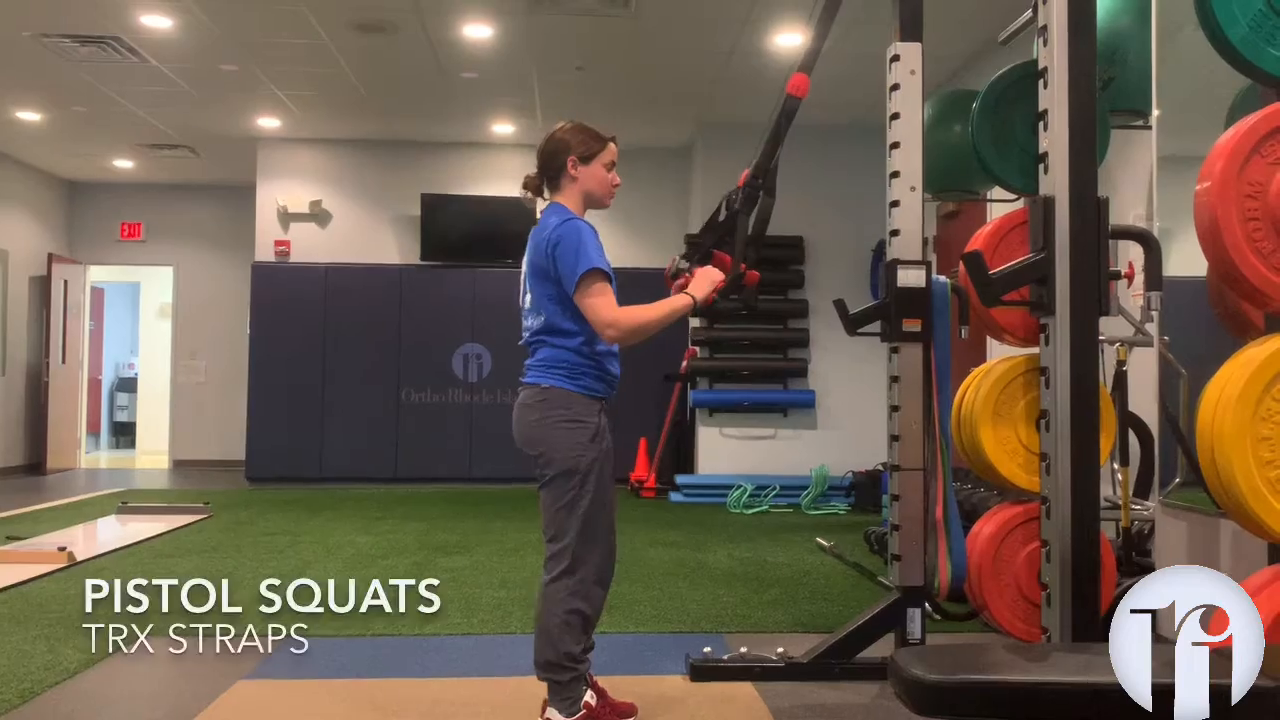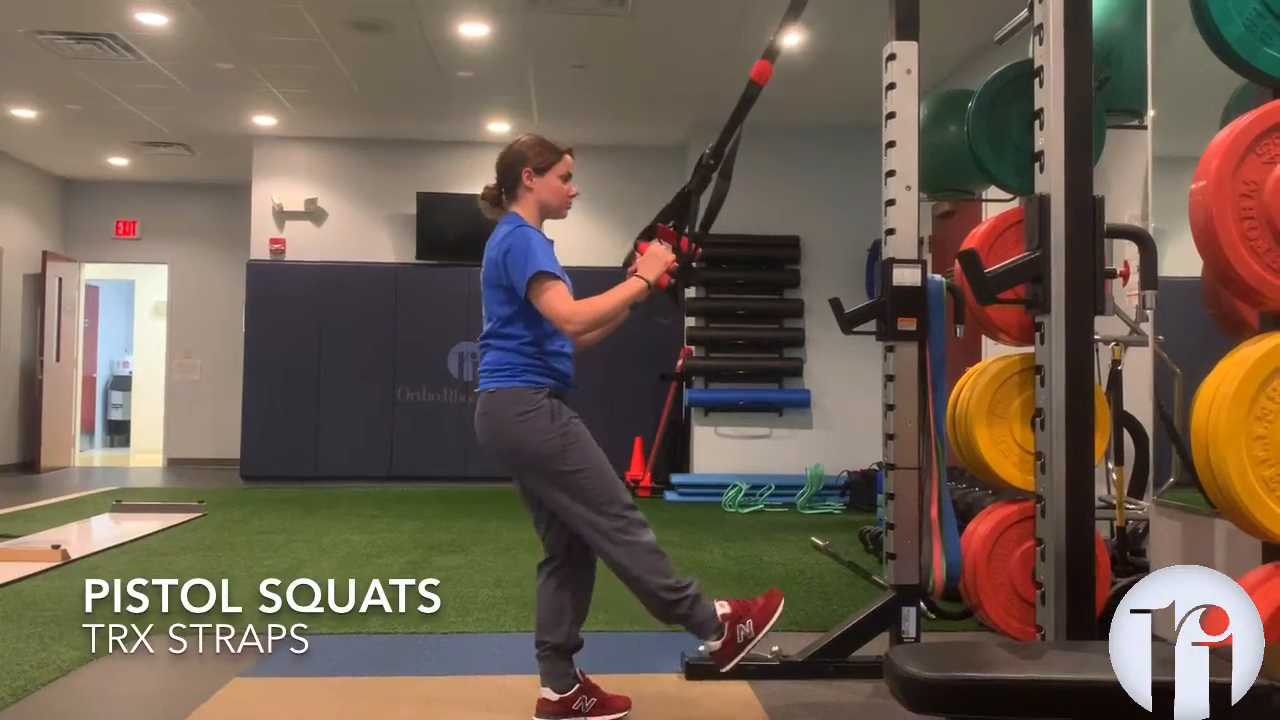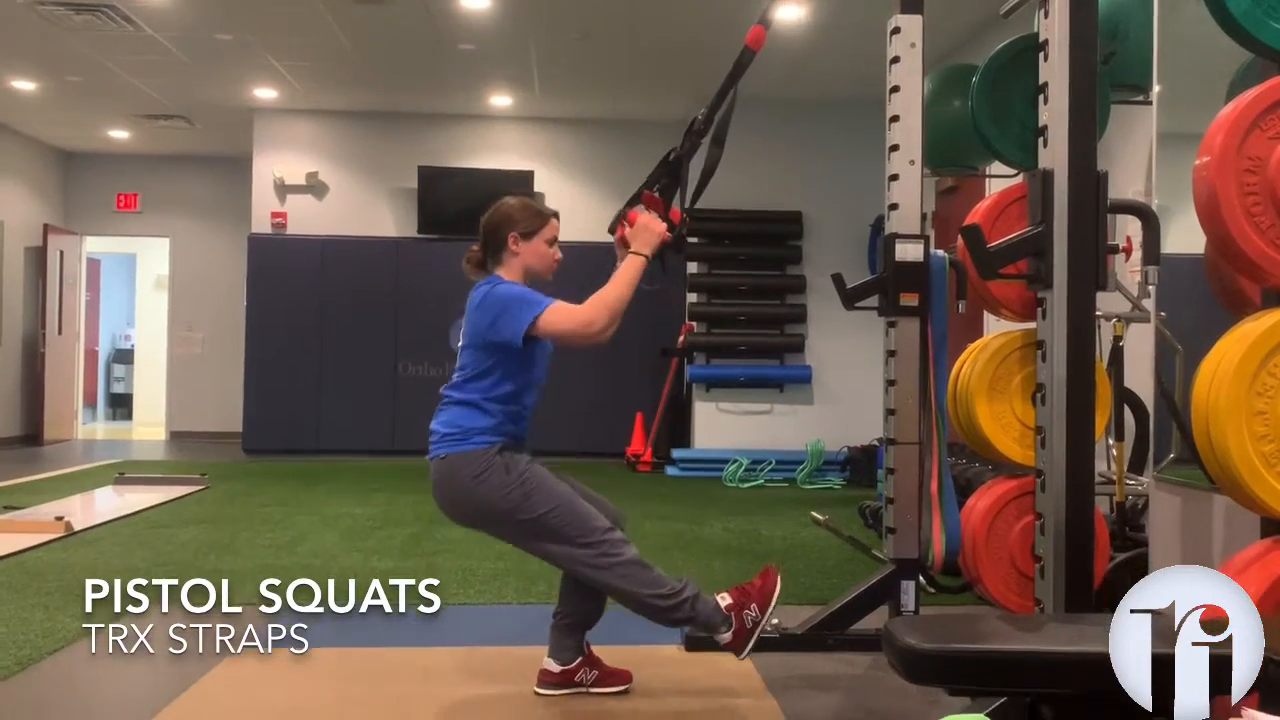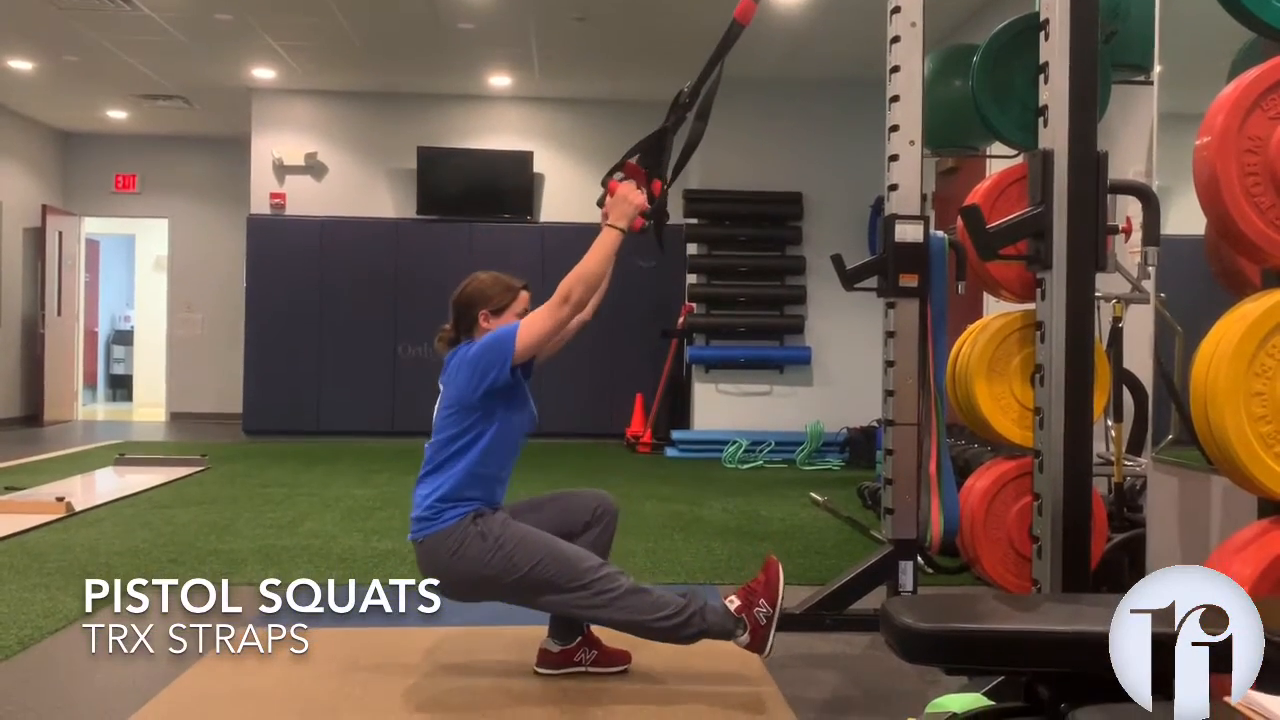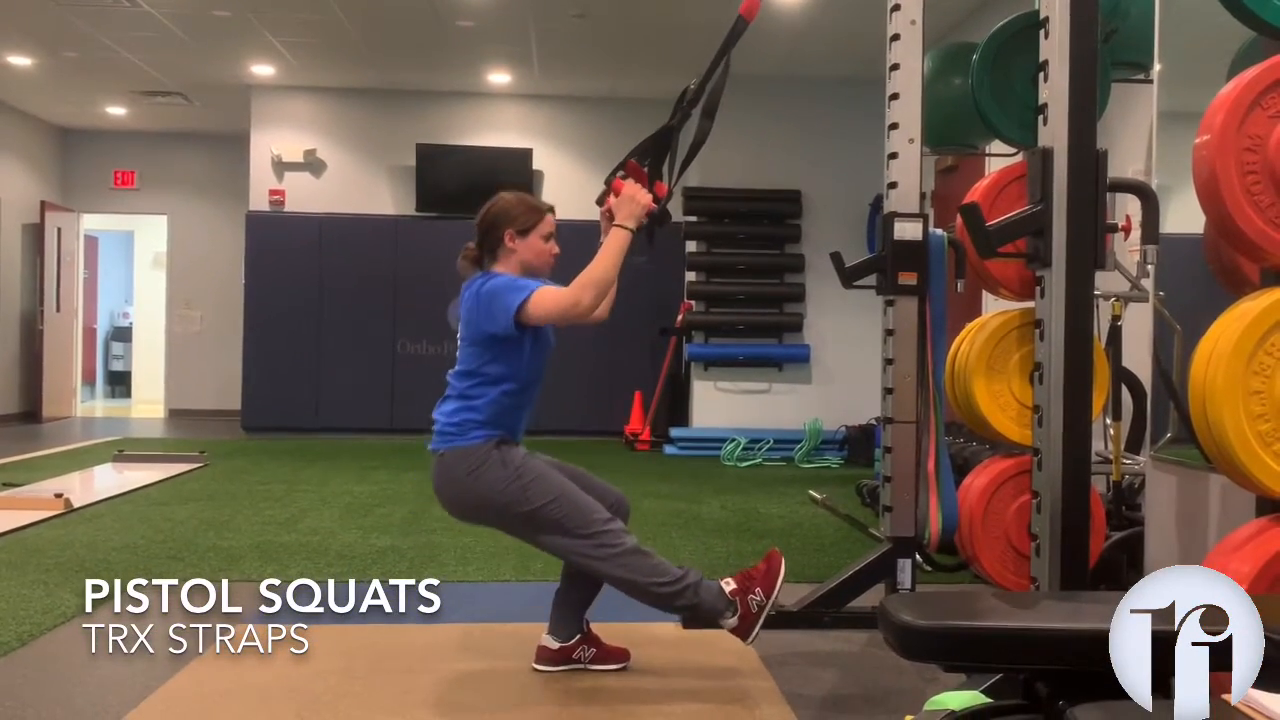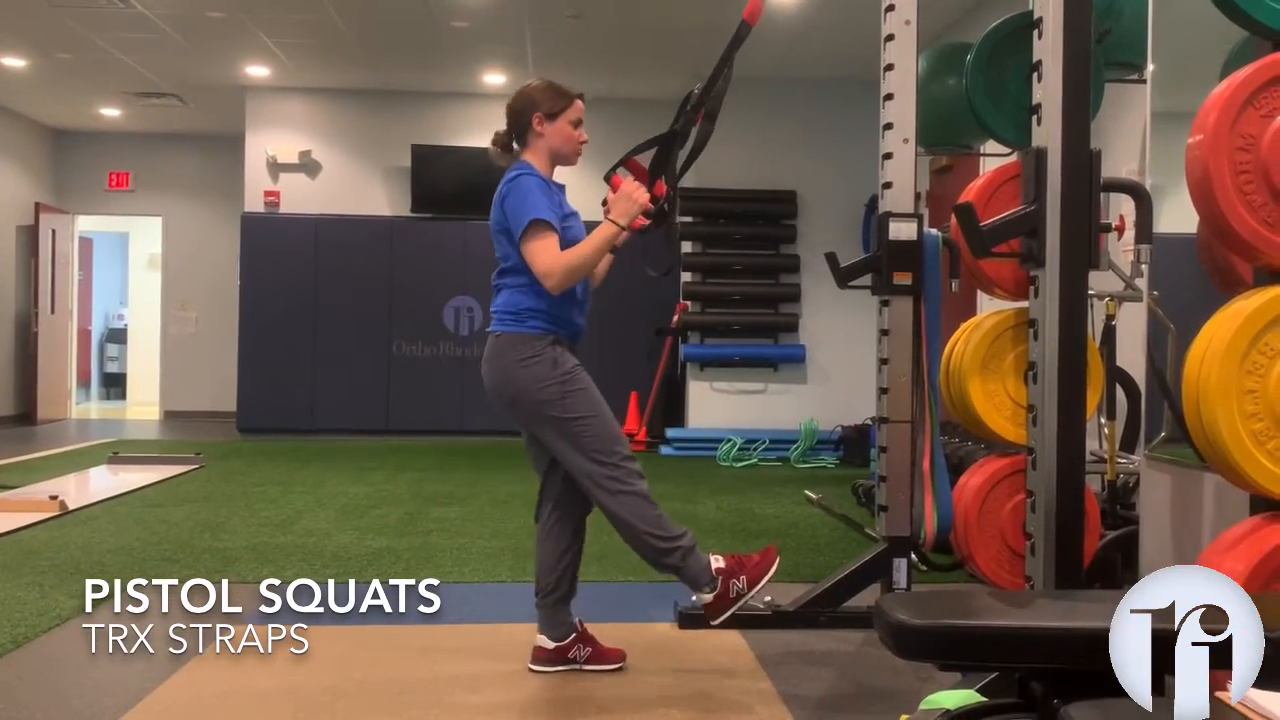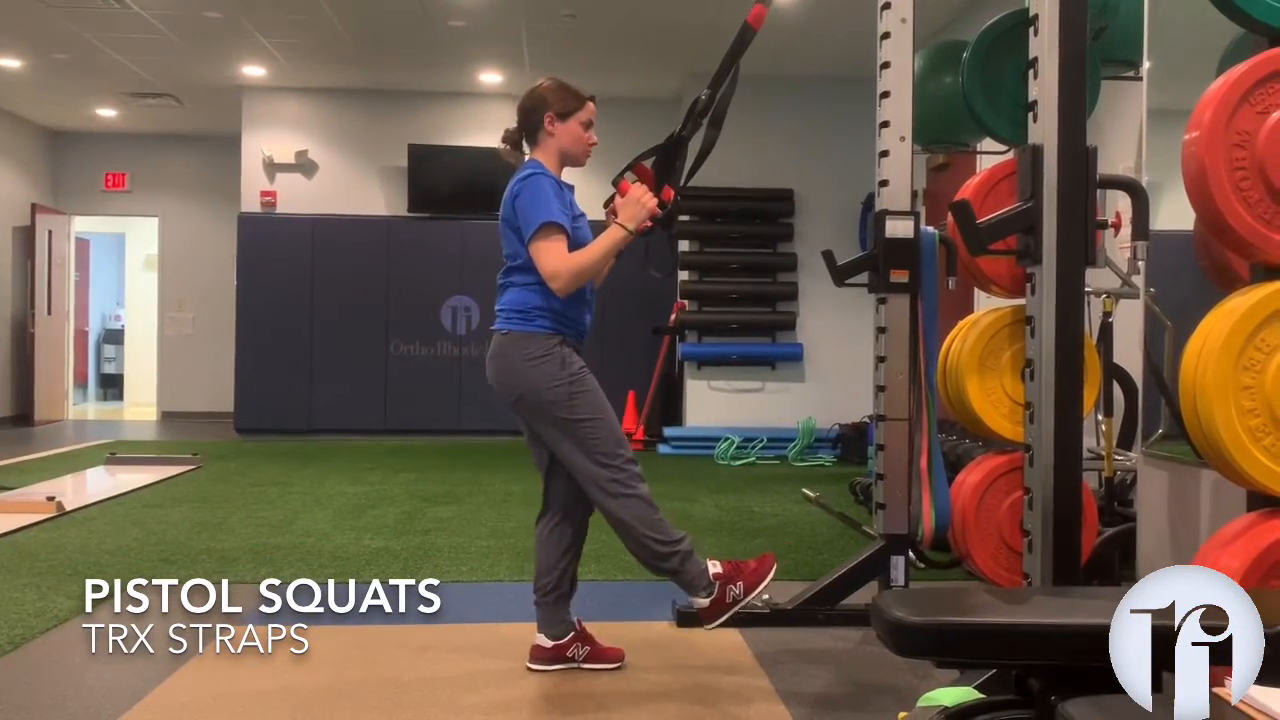
dt=0.7s
person 1, frame 1
left shoulder: (550, 233)
right shoulder: (570, 231)
left elbow: (593, 329)
right elbow: (610, 323)
left wrist: (677, 299)
right wrist: (691, 296)
left hip: (553, 407)
right hip: (566, 410)
left knee: (582, 557)
right knee: (581, 560)
person 1, frame 2
left shoulder: (519, 241)
right shoulder: (520, 239)
left elbow: (569, 336)
right elbow: (572, 319)
left wrist: (637, 288)
right wrist: (642, 279)
left hip: (514, 410)
right hip: (527, 407)
left knee: (570, 547)
right knee: (616, 522)
right ankle: (713, 626)
person 1, frame 3
left shoulder: (507, 300)
right shoulder: (499, 298)
left elbow: (596, 329)
right elbow: (591, 323)
left wrist: (624, 259)
right wrist: (641, 251)
left hip: (484, 458)
right hip: (472, 467)
left knee: (599, 527)
right knee: (598, 542)
left ankle: (565, 662)
right ankle: (721, 617)
person 1, frame 4
left shoulder: (497, 368)
right shoulder: (476, 361)
left elbow: (580, 312)
right elbow: (566, 301)
left wrist: (613, 228)
right wrist: (616, 225)
left hip: (471, 524)
right hip: (455, 540)
left knee: (595, 511)
right knee: (595, 581)
left ankle: (565, 643)
right ankle: (732, 619)
person 1, frame 5
left shoulder: (503, 289)
right shoulder: (496, 290)
left elbow: (597, 309)
right elbow: (580, 304)
left wrist: (611, 233)
right wrist: (625, 225)
left hip: (485, 453)
right hip: (475, 463)
left knee: (608, 509)
right knee: (597, 531)
left ankle: (563, 639)
right ankle: (725, 602)
person 1, frame 6
left shoulder: (544, 189)
right shoulder: (524, 186)
left elbow: (583, 281)
right elbow: (554, 275)
left wrist: (616, 230)
right wrist: (618, 221)
left hip: (530, 357)
right hip: (531, 354)
left knee: (568, 493)
right knee: (613, 474)
left ankle: (557, 637)
right ankle: (709, 581)
person 1, frame 7
left shoulder: (550, 188)
right shoulder: (536, 185)
left elbow: (583, 280)
right elbow: (560, 276)
left wrist: (617, 229)
right wrist: (625, 226)
left hip: (531, 356)
right hip: (537, 354)
left knee: (568, 496)
right knee: (615, 476)
left ankle: (554, 636)
right ankle: (705, 584)
